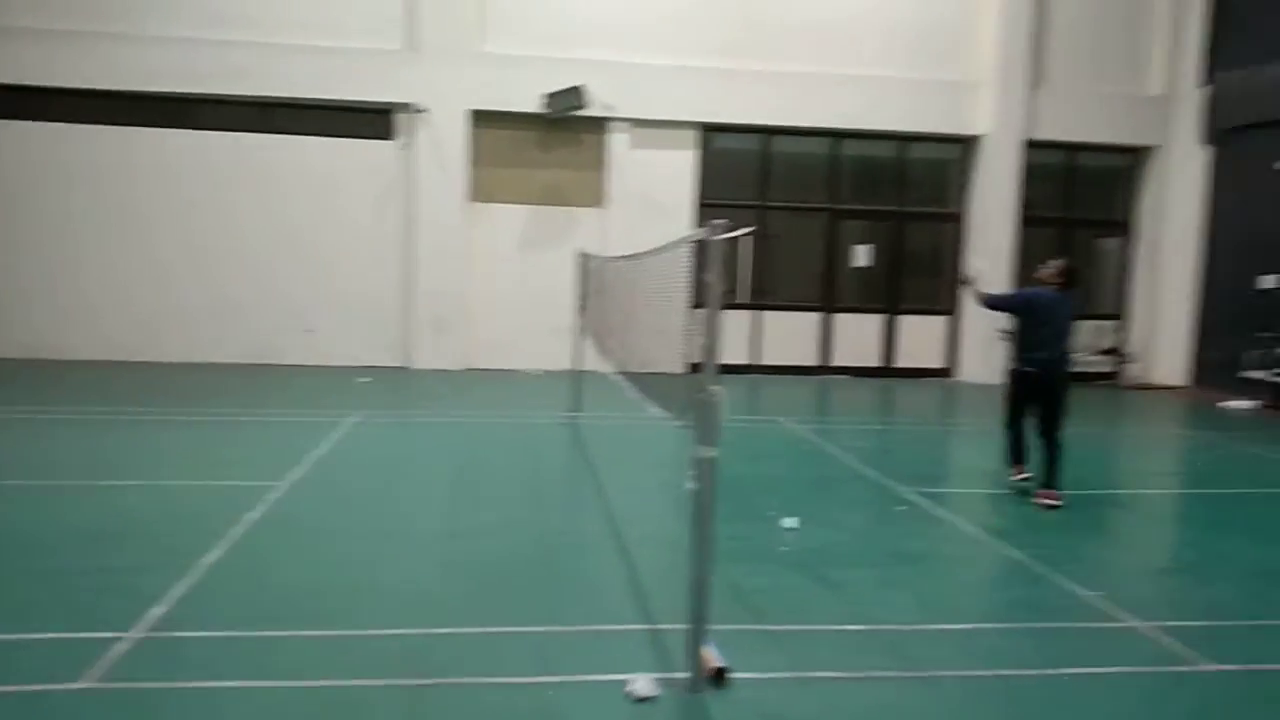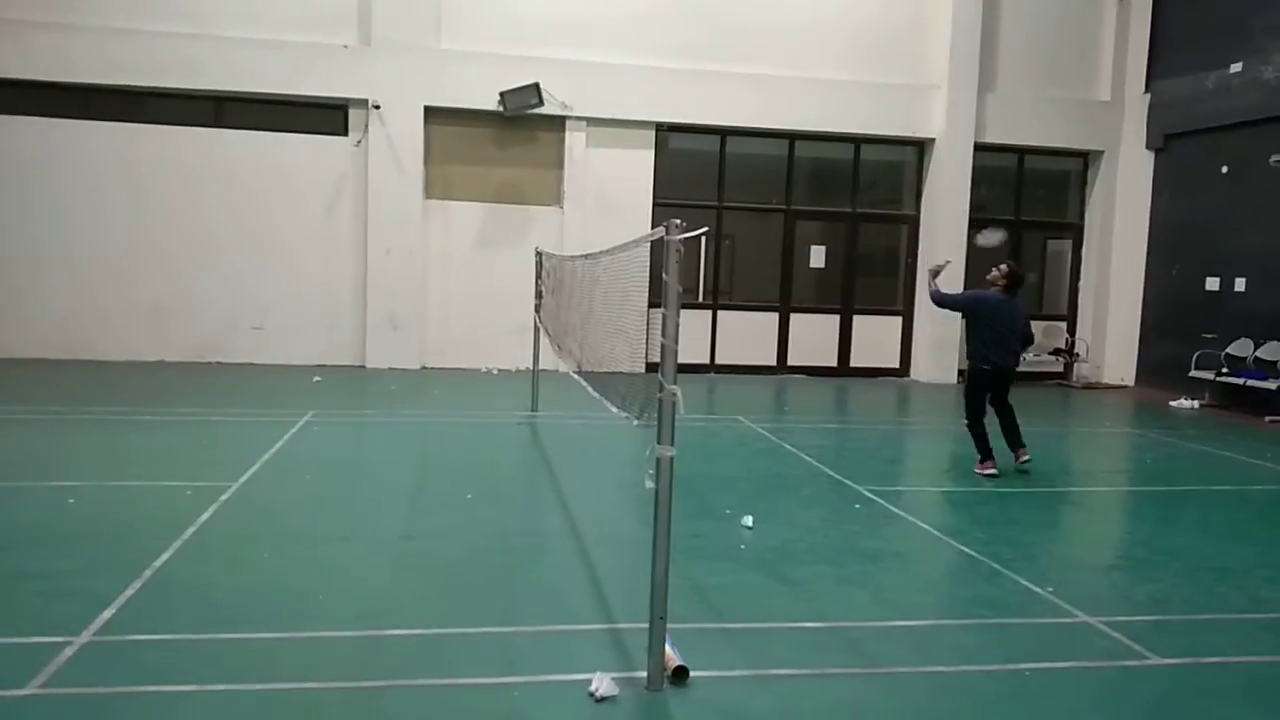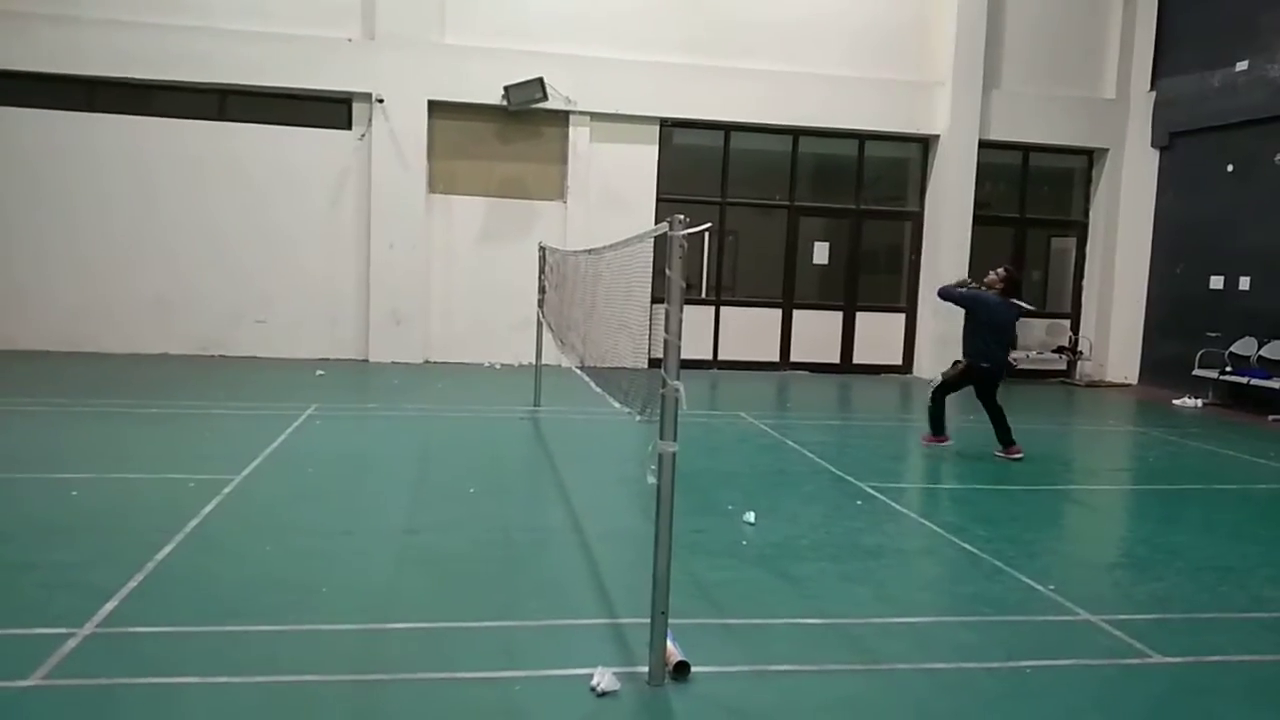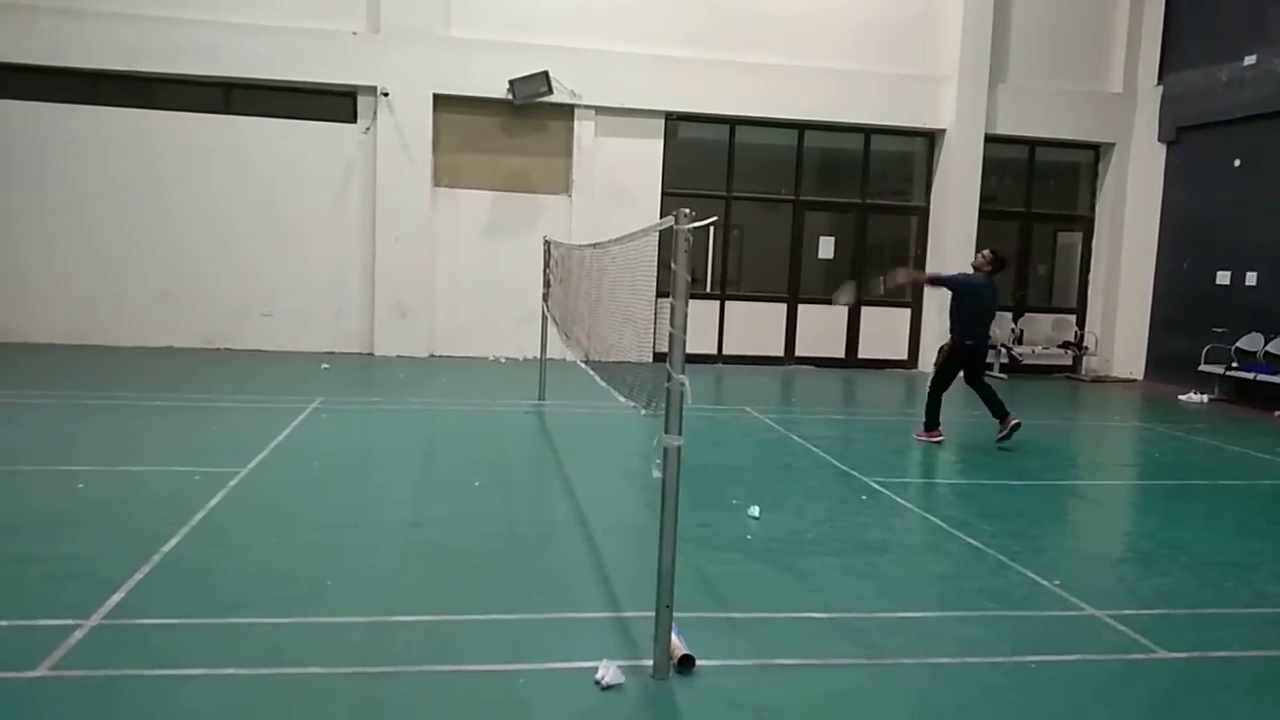
dt=0.3s
person 1, frame 1
left shoulder: (1032, 297)
right shoulder: (1067, 303)
left elbow: (992, 302)
left wrist: (970, 285)
left hip: (1027, 372)
right hip: (1056, 374)
left knee: (1014, 421)
right knee: (1050, 432)
left ankle: (1019, 467)
right ankle: (1051, 490)
person 1, frame 2
left shoulder: (980, 298)
right shoulder: (1017, 307)
left elbow: (939, 300)
right elbow: (1028, 340)
left wrist: (932, 278)
left hip: (981, 369)
right hip: (1006, 368)
left knee: (974, 416)
right knee: (1002, 406)
left ankle: (987, 461)
right ankle: (1019, 450)
person 1, frame 3
left shoulder: (979, 298)
right shoulder: (1011, 308)
left elbow: (944, 293)
right elbow: (1011, 342)
left wrist: (961, 284)
right wrist: (1003, 365)
left hip: (974, 364)
right hip: (996, 366)
left knee: (938, 392)
right knee: (991, 403)
left ankle: (938, 435)
right ankle: (1010, 446)
person 1, frame 4
left shoulder: (967, 282)
right shoulder: (990, 288)
left elbow: (938, 280)
left wrist: (910, 276)
left hip: (962, 344)
right hip: (979, 344)
left knee: (937, 386)
right knee: (978, 383)
left ankle: (931, 430)
right ankle: (1006, 419)
